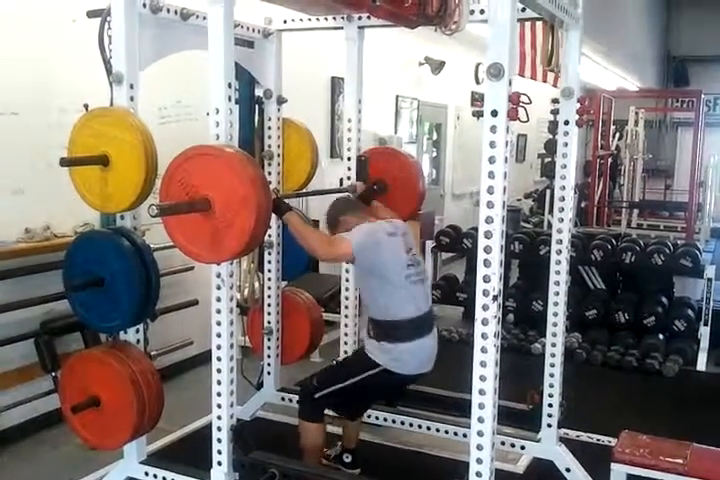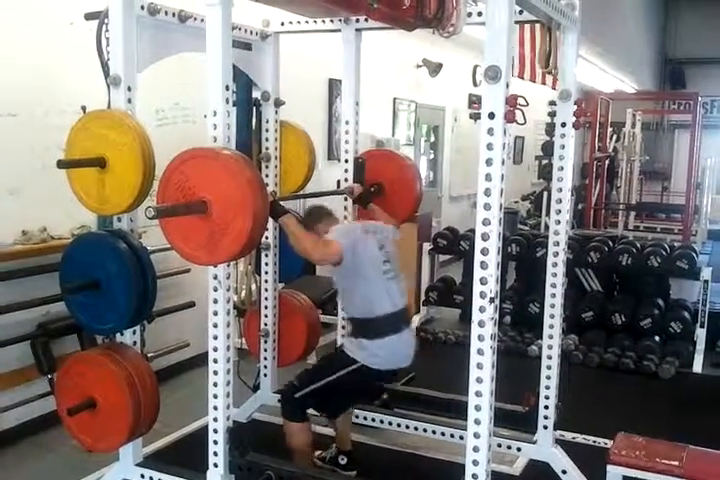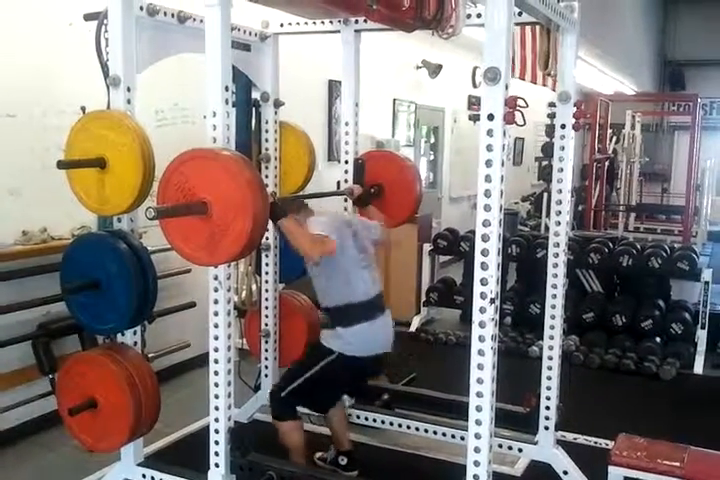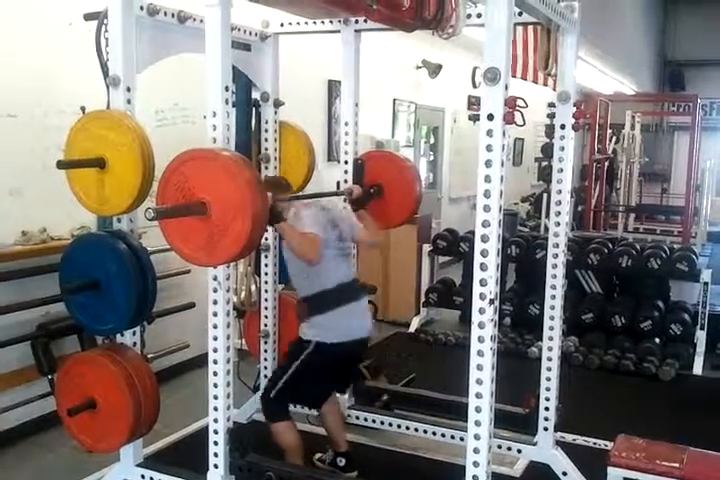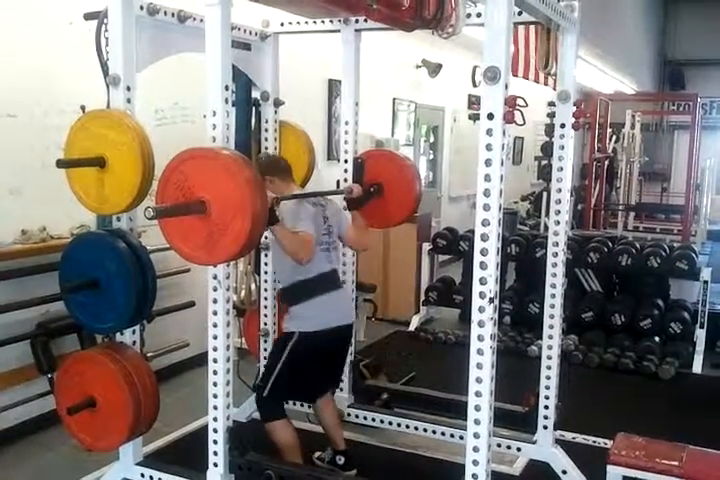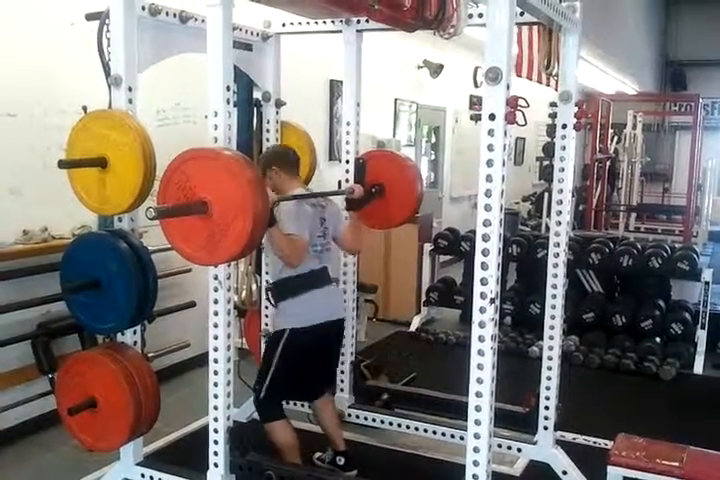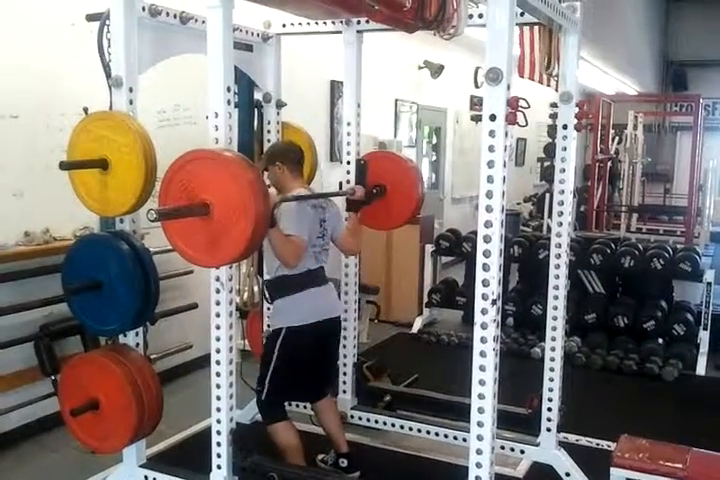
dt=0.1s
person 1, frame 1
left shoulder: (368, 235)
right shoulder: (397, 228)
left elbow: (326, 249)
left wrist: (283, 210)
right wrist: (369, 197)
left hip: (398, 354)
right hip: (421, 346)
left knee: (312, 395)
right knee: (345, 386)
right ankle: (346, 455)
person 1, frame 2
left shoulder: (346, 233)
right shoulder: (369, 229)
left elbow: (318, 254)
right elbow: (389, 225)
left wrist: (279, 214)
right wrist: (366, 200)
left hip: (375, 351)
right hip: (400, 344)
left knee: (293, 399)
right knee: (335, 388)
right ankle: (340, 458)
person 1, frame 3
left shoulder: (318, 223)
right shoulder: (347, 221)
left elbow: (315, 250)
right elbow: (382, 229)
left wrist: (279, 216)
right wrist: (364, 201)
left hip: (351, 339)
right hip: (378, 334)
left knee: (282, 399)
right knee: (323, 387)
right ankle: (343, 457)
person 1, frame 4
left shoulder: (299, 213)
right shoulder: (328, 208)
left elbow: (311, 253)
right elbow: (371, 236)
left wrist: (277, 221)
right wrist: (359, 203)
left hip: (329, 329)
right hip: (357, 322)
left knee: (273, 400)
right knee: (320, 388)
right ankle: (341, 457)
person 1, frame 5
left shoulder: (291, 207)
right shoulder: (323, 202)
left elbow: (303, 252)
right elbow: (361, 241)
left wrist: (273, 221)
right wrist: (357, 204)
left hip: (310, 319)
right hip: (340, 313)
left knee: (268, 398)
right knee: (318, 385)
right ankle: (339, 457)
person 1, frame 6
left shoulder: (291, 205)
right shoulder: (323, 202)
left elbow: (293, 257)
right elbow: (353, 244)
left wrist: (268, 221)
right wrist: (355, 206)
left hip: (300, 317)
right hip: (330, 309)
left knee: (267, 400)
right knee: (316, 387)
right ankle: (340, 457)
person 1, frame 7
left shoulder: (292, 205)
right shoulder: (324, 203)
left elbow: (291, 257)
right elbow: (351, 246)
left wrist: (268, 221)
right wrist: (356, 208)
left hip: (295, 316)
right hip: (326, 309)
left knee: (269, 401)
right knee: (318, 389)
